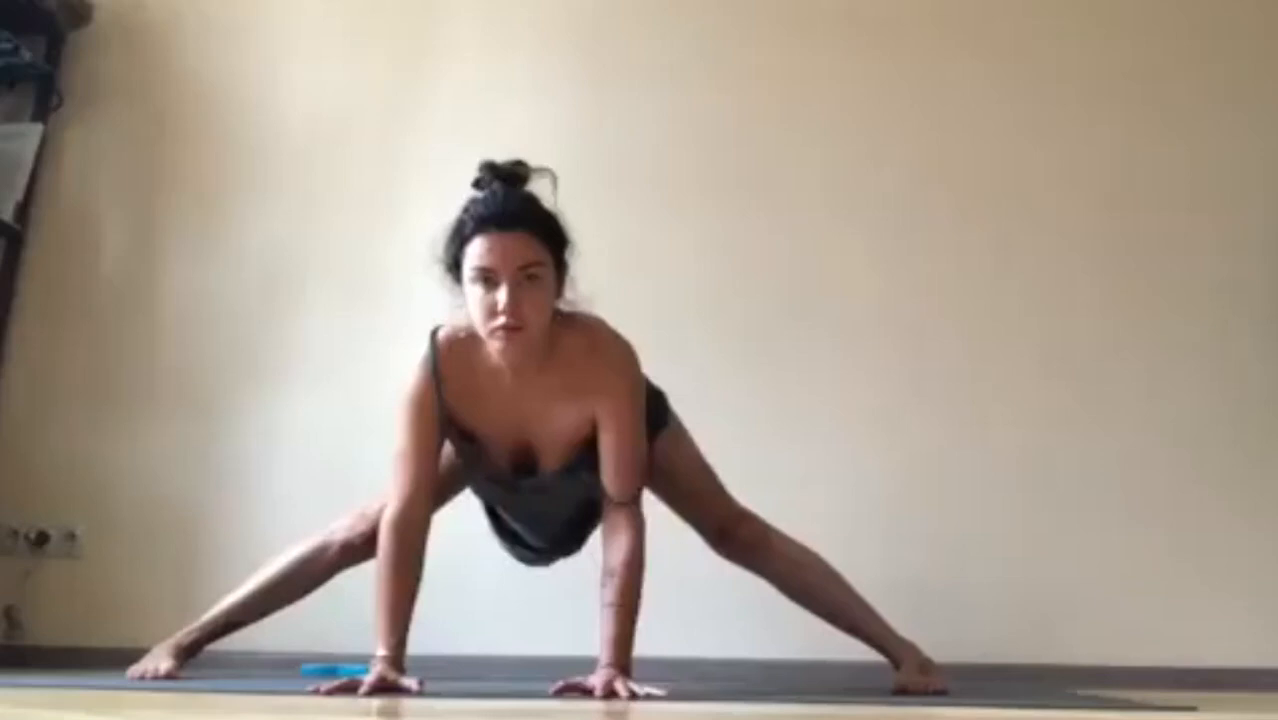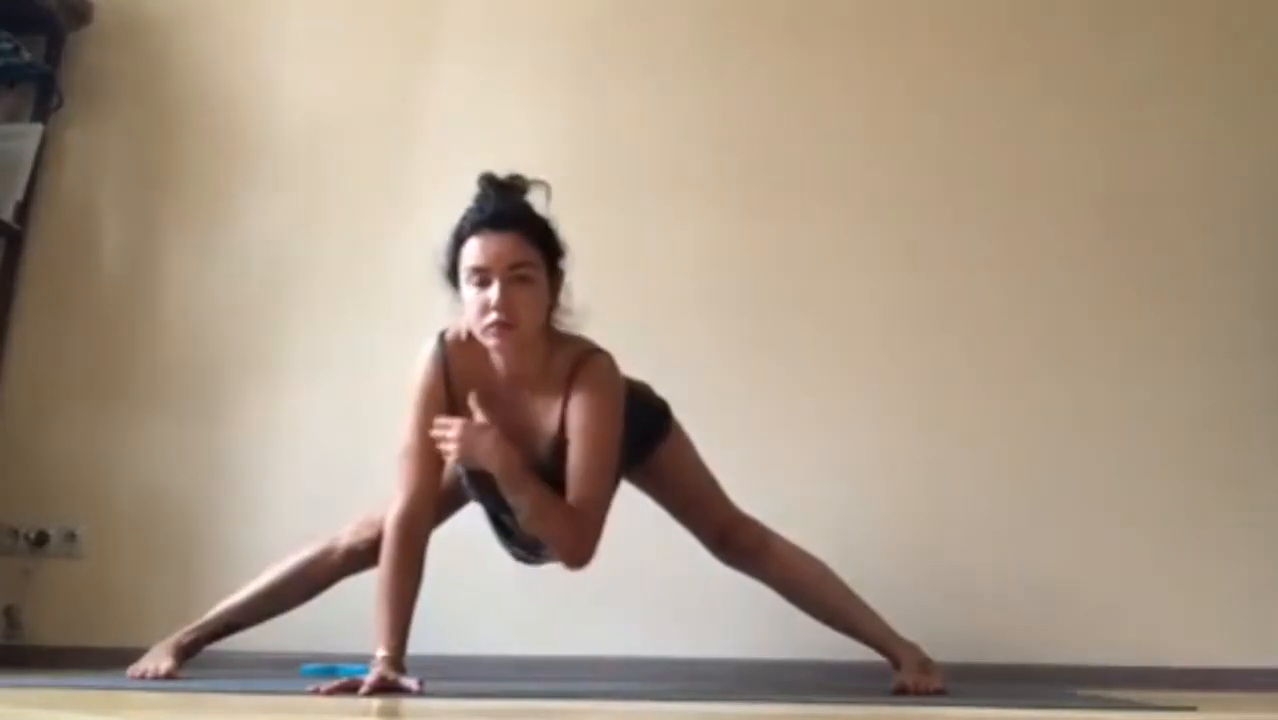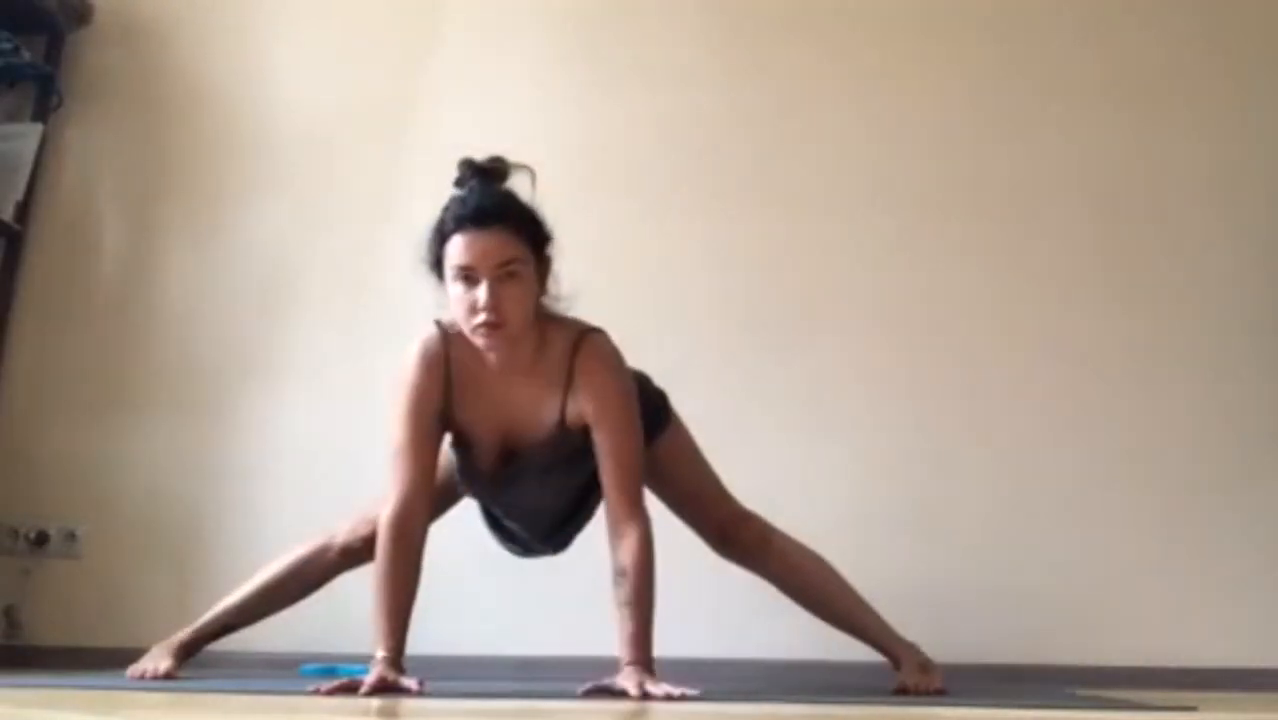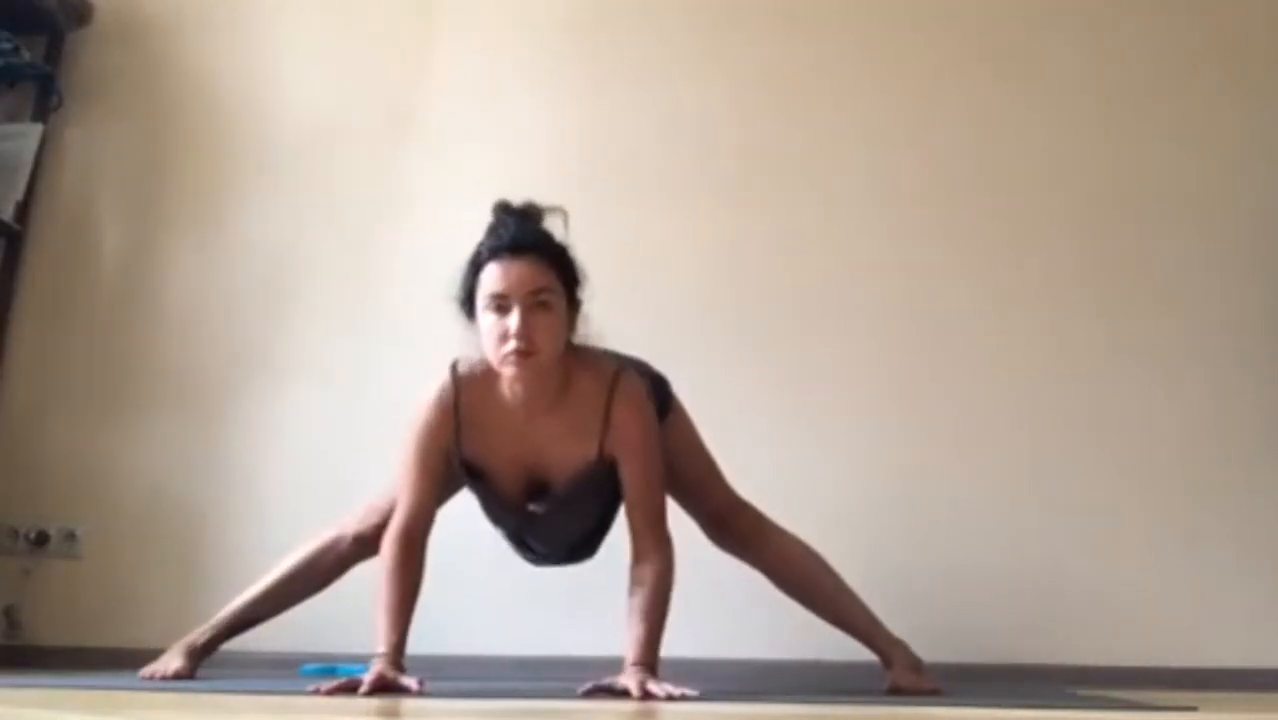
dt=1s
person 1, frame 1
left shoulder: (605, 359)
right shoulder: (441, 361)
left elbow: (623, 519)
right elbow: (406, 518)
left wrist: (614, 662)
right wrist: (387, 659)
left hip: (619, 427)
right hip: (483, 443)
left knee: (738, 534)
right knee: (361, 532)
left ankle: (903, 651)
right ankle: (186, 638)
person 1, frame 2
left shoulder: (593, 378)
right shoulder: (443, 363)
left elbow: (577, 550)
right elbow: (410, 518)
left wrist: (504, 467)
right wrist: (386, 658)
left hip: (623, 429)
right hip: (499, 454)
left knee: (740, 540)
right knee: (365, 539)
left ankle: (903, 650)
right ankle: (184, 636)
person 1, frame 3
left shoulder: (591, 362)
right shoulder: (434, 359)
left elbow: (627, 525)
right elbow: (403, 518)
left wrist: (636, 662)
right wrist: (386, 658)
left hip: (614, 425)
right hip: (485, 451)
left knee: (738, 534)
right knee: (358, 537)
left ankle: (902, 650)
right ankle: (184, 638)
person 1, frame 4
left shoulder: (620, 397)
right shoulder: (453, 399)
left elbow: (651, 546)
right elbow: (402, 537)
left wrist: (639, 663)
right wrist: (387, 657)
left hip: (634, 398)
left knee: (737, 526)
right knee: (364, 529)
left ankle: (894, 651)
right ankle: (198, 640)
